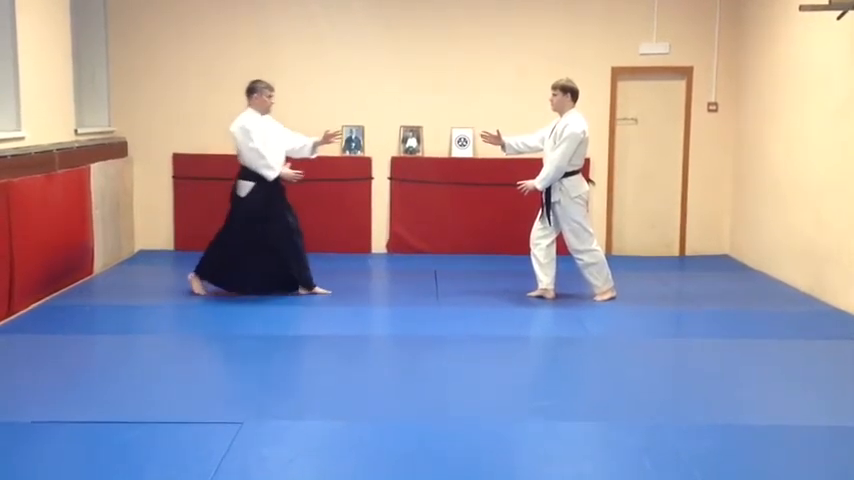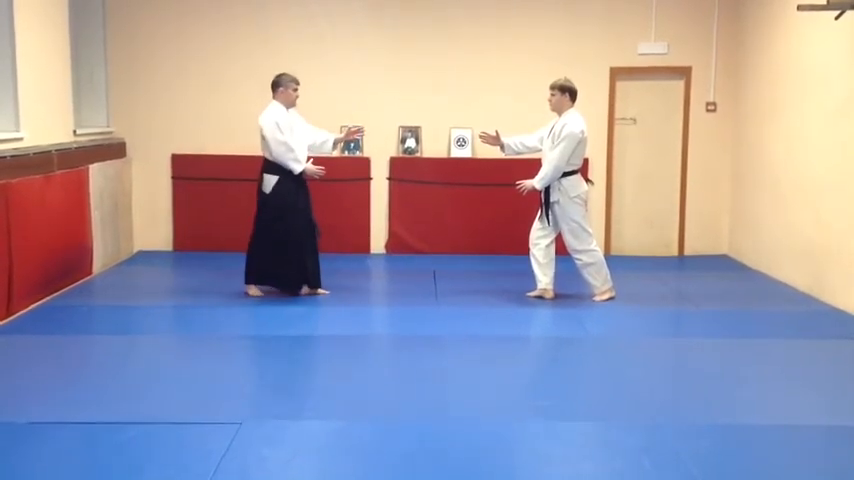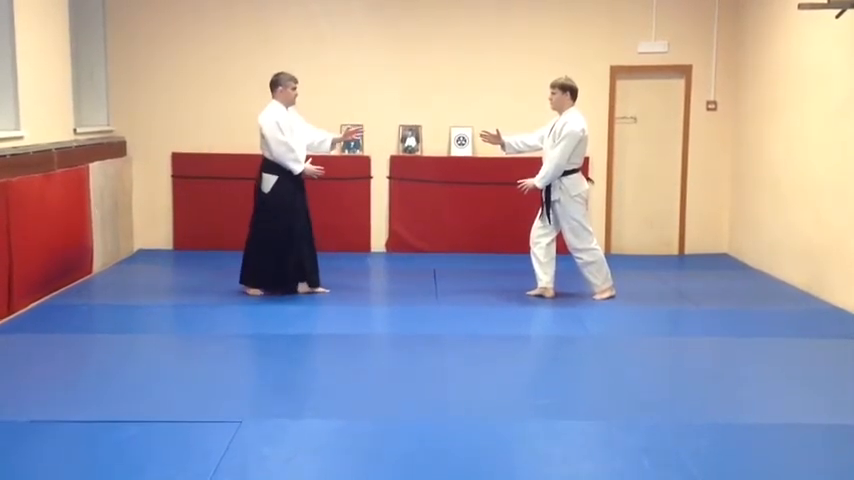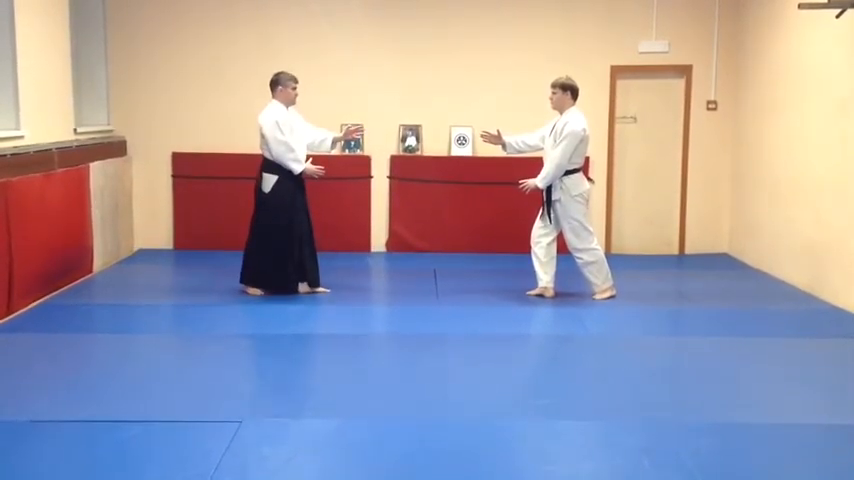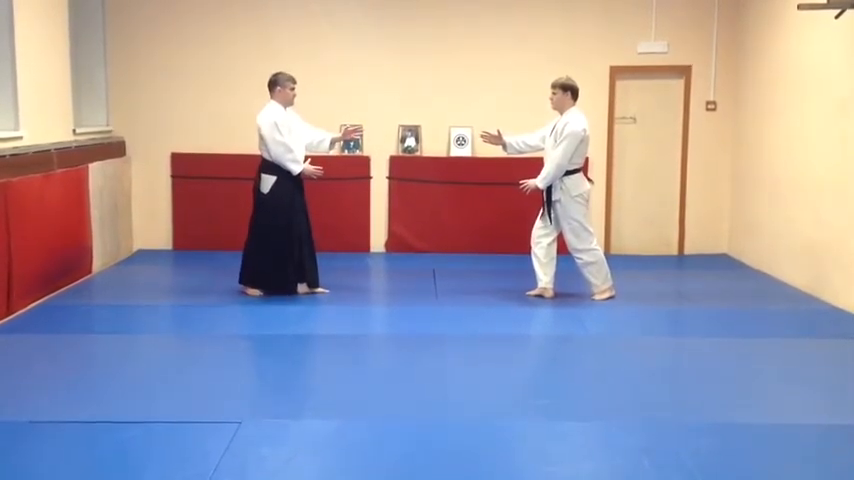
dt=0.4s
person 1, frame 1
left shoulder: (574, 126)
right shoulder: (559, 123)
left elbow: (559, 162)
right elbow: (534, 141)
left wrist: (538, 183)
right wrist: (504, 142)
left hip: (568, 191)
right hip: (556, 191)
left knee: (582, 242)
right knee: (541, 237)
left ankle: (605, 287)
right ankle: (546, 287)
person 1, frame 2
left shoulder: (572, 126)
right shoulder: (558, 123)
left elbow: (557, 161)
right elbow: (533, 141)
left wrist: (536, 183)
right wrist: (503, 143)
left hip: (567, 191)
right hip: (555, 190)
left knee: (581, 242)
right knee: (540, 237)
left ankle: (604, 288)
right ankle: (545, 287)
person 1, frame 3
left shoulder: (573, 124)
right shoulder: (559, 122)
left elbow: (558, 160)
right elbow: (534, 140)
left wrist: (537, 182)
right wrist: (504, 142)
left hip: (568, 189)
right hip: (556, 189)
left knee: (581, 241)
right knee: (541, 235)
left ankle: (605, 287)
right ankle: (546, 286)
person 1, frame 4
left shoulder: (574, 124)
right shoulder: (560, 122)
left elbow: (559, 160)
right elbow: (535, 139)
left wrist: (539, 182)
right wrist: (504, 142)
left hip: (569, 189)
right hip: (557, 189)
left knee: (581, 240)
right knee: (542, 235)
left ankle: (605, 286)
right ankle: (546, 286)
person 1, frame 5
left shoulder: (575, 124)
right shoulder: (561, 122)
left elbow: (560, 160)
right elbow: (536, 140)
left wrist: (539, 182)
right wrist: (505, 142)
left hip: (570, 190)
right hip: (558, 189)
left knee: (581, 241)
right knee: (542, 236)
left ankle: (604, 287)
right ankle: (546, 286)
person 2, frame 1
left shoulder: (270, 122)
right shoulder: (243, 124)
left elbow: (290, 141)
right elbow: (255, 157)
left wrist: (318, 142)
right wrist: (279, 173)
left hip: (270, 188)
right hip: (252, 188)
left knee: (289, 232)
right knee: (235, 236)
left ankle: (304, 284)
right ankle: (200, 276)
person 2, frame 2
left shoulder: (292, 115)
right shoulder: (271, 117)
left elbow: (311, 136)
right elbow: (281, 149)
left wrist: (340, 138)
right wrist: (303, 168)
left hip: (292, 180)
right hip: (277, 181)
left knee: (303, 231)
right knee: (269, 232)
left ankle: (306, 283)
right ankle: (254, 282)
person 2, frame 3
left shoulder: (291, 115)
right shoulder: (270, 116)
left elbow: (309, 136)
right elbow: (281, 149)
left wrist: (339, 138)
right wrist: (302, 168)
left hip: (290, 179)
right hip: (275, 180)
left knee: (299, 230)
right knee: (267, 232)
left ankle: (303, 281)
right ankle: (253, 282)
person 2, frame 4
left shoulder: (291, 114)
right shoulder: (270, 116)
left elbow: (310, 135)
right elbow: (281, 149)
left wrist: (340, 137)
right wrist: (302, 168)
left hip: (290, 179)
right hip: (275, 180)
left knee: (299, 230)
right knee: (267, 231)
left ankle: (304, 281)
right ankle: (253, 281)
person 2, frame 5
left shoulder: (289, 115)
right shoulder: (268, 116)
left elbow: (308, 135)
right elbow: (279, 149)
left wrist: (338, 137)
right wrist: (300, 168)
left hip: (289, 180)
right hip: (274, 181)
left knee: (298, 230)
right knee: (266, 232)
left ankle: (303, 281)
right ankle: (252, 282)
